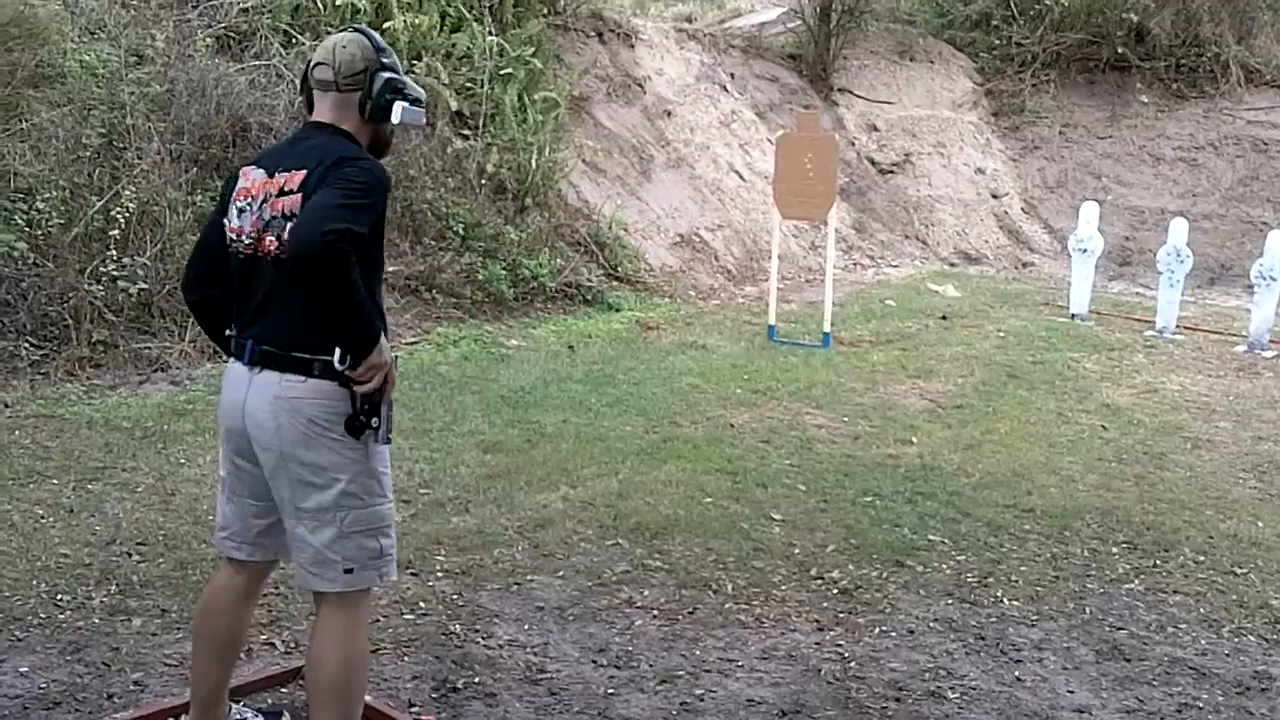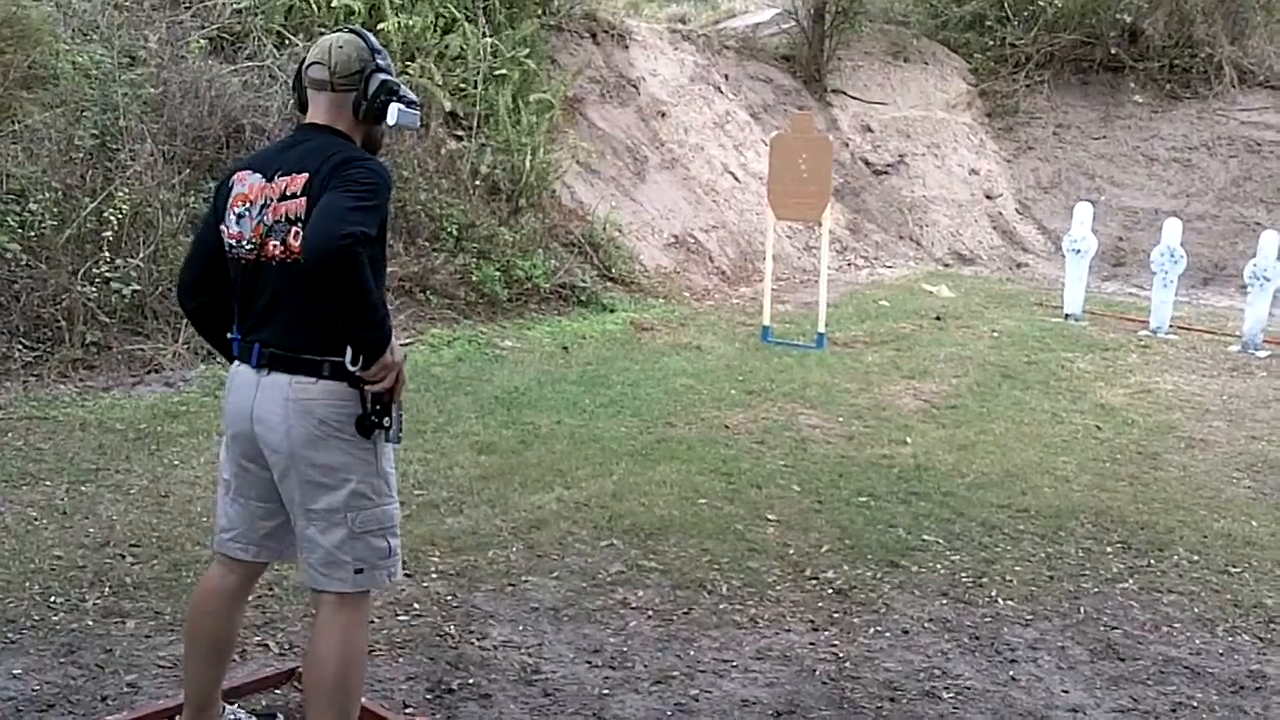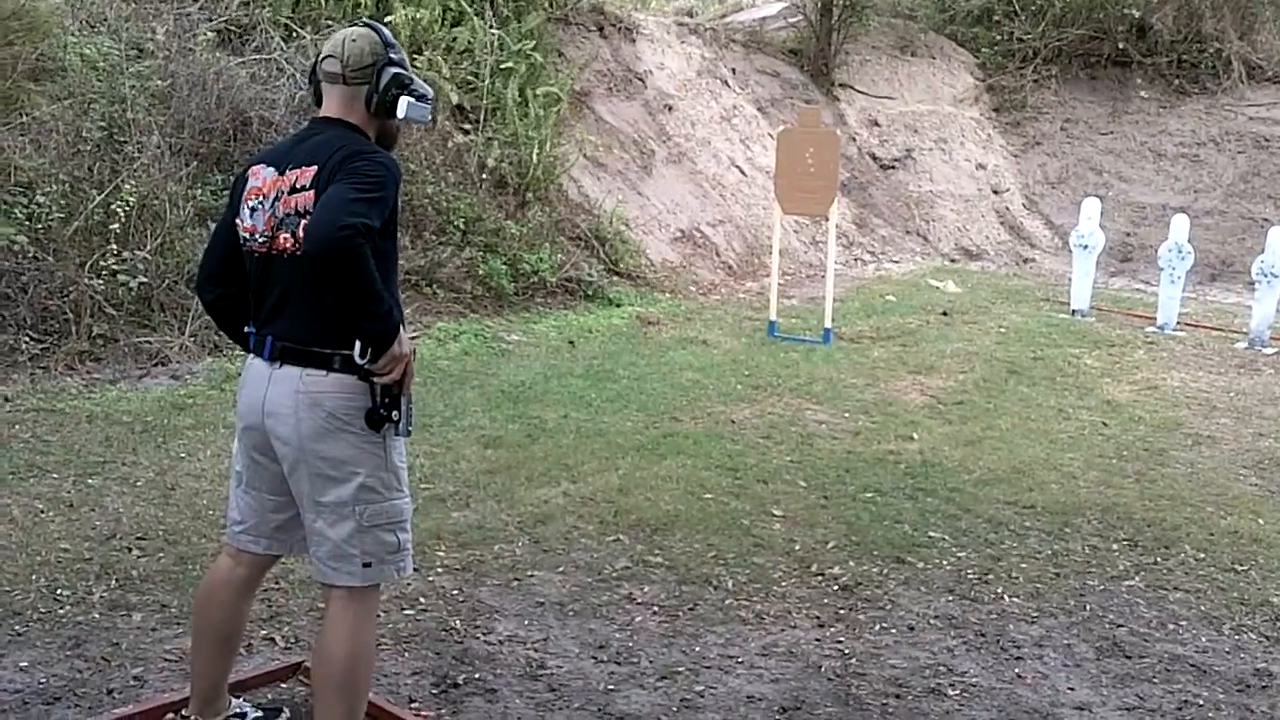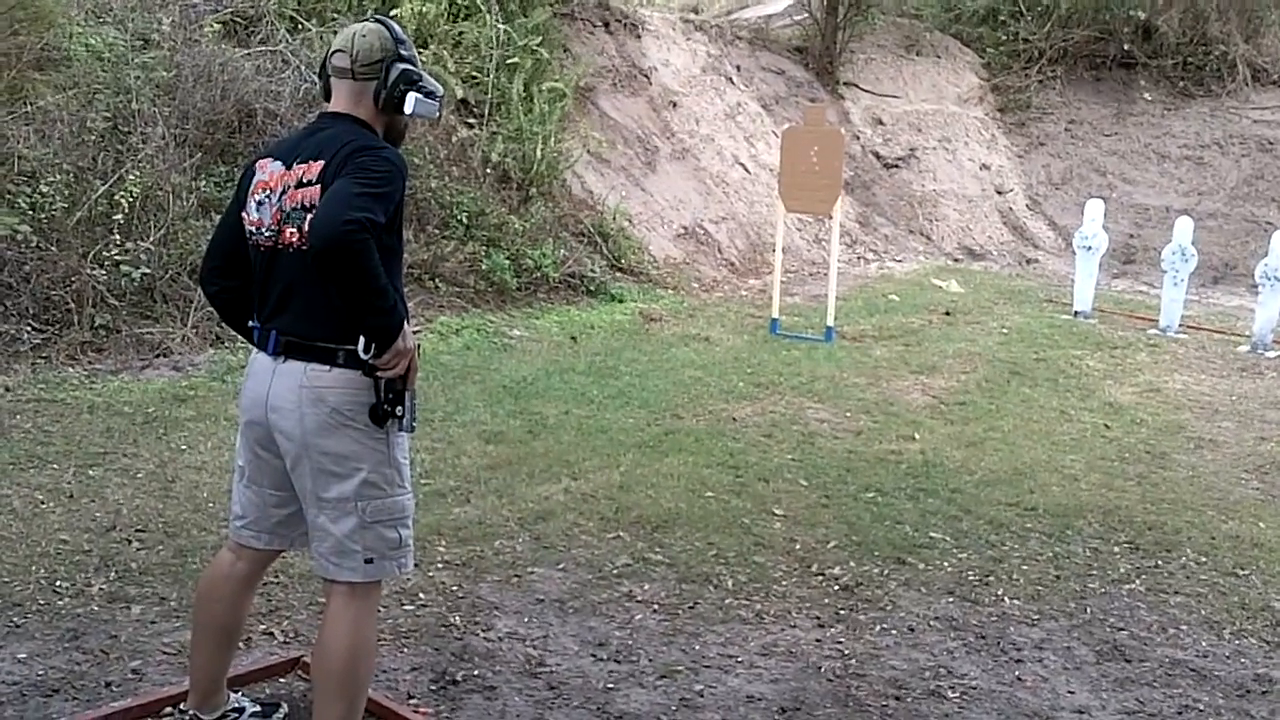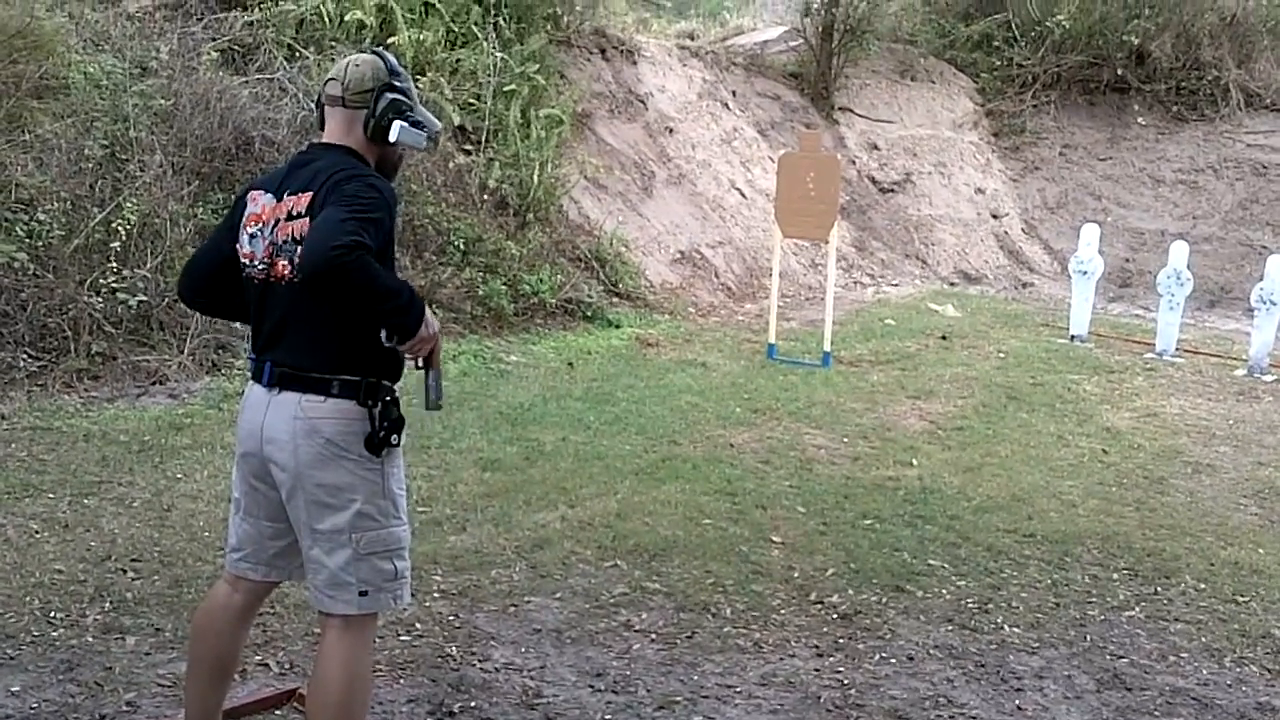
dt=0.5s
person 1, frame 1
left shoulder: (252, 172)
right shoulder: (356, 170)
left elbow: (201, 283)
right elbow: (319, 246)
left wrist: (249, 350)
right wrist: (369, 340)
left hip: (243, 388)
right hip: (318, 402)
left knee: (241, 563)
right knee: (343, 592)
person 1, frame 2
left shoulder: (243, 175)
right shoulder: (358, 170)
left elbow: (196, 290)
right elbow: (333, 249)
left wrist: (250, 353)
right wrist: (377, 342)
left hip: (247, 392)
right hip: (325, 403)
left knee: (234, 562)
right knee: (344, 592)
person 1, frame 3
left shoulder: (262, 167)
right shoulder: (368, 163)
left elbow: (215, 283)
right elbow: (335, 242)
right wrist: (387, 331)
left hip: (260, 382)
right hip: (335, 397)
left knee: (244, 553)
right knee: (352, 587)
person 1, frame 4
left shoulder: (269, 160)
right shoulder: (375, 158)
left elbow: (219, 273)
right elbow: (340, 237)
right wrist: (390, 327)
left hip: (265, 377)
right hip: (339, 392)
left knee: (245, 548)
right knee: (354, 582)
person 1, frame 5
left shoulder: (264, 190)
right shoulder: (362, 186)
left elbow: (198, 287)
right elbow: (335, 264)
right wrist: (409, 315)
left hip: (263, 406)
right hip: (335, 423)
left knee: (242, 580)
right knee: (350, 613)
